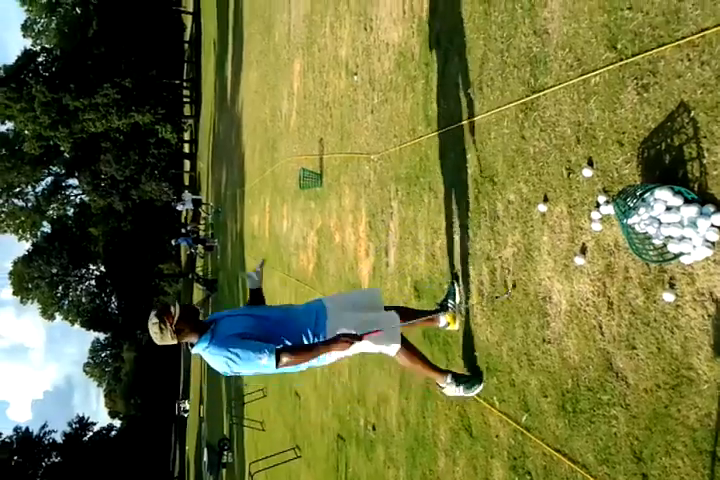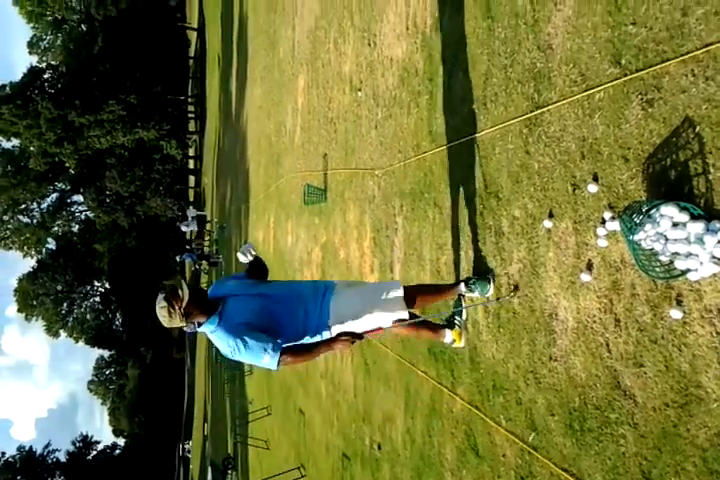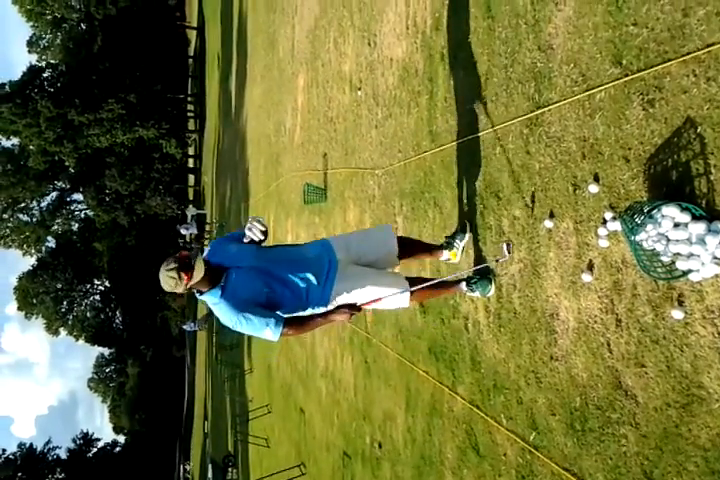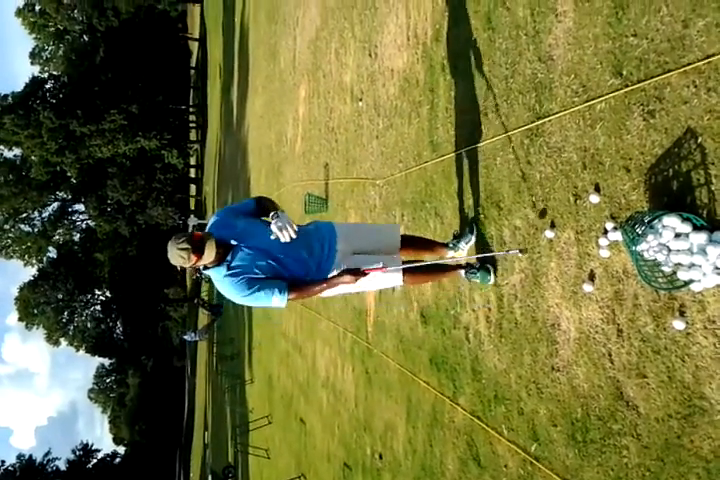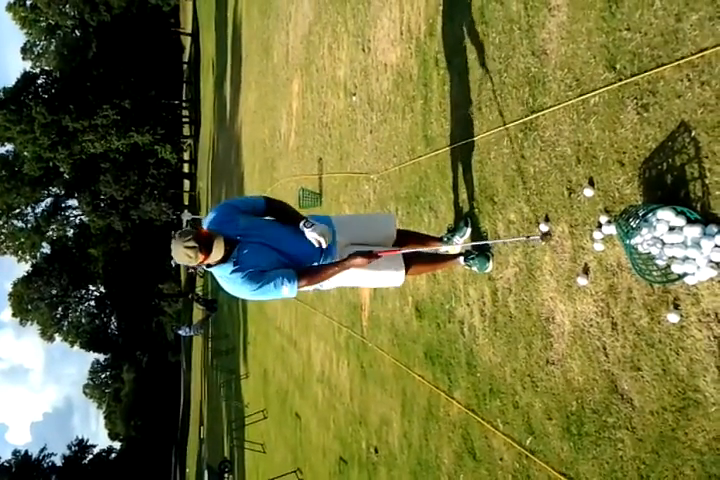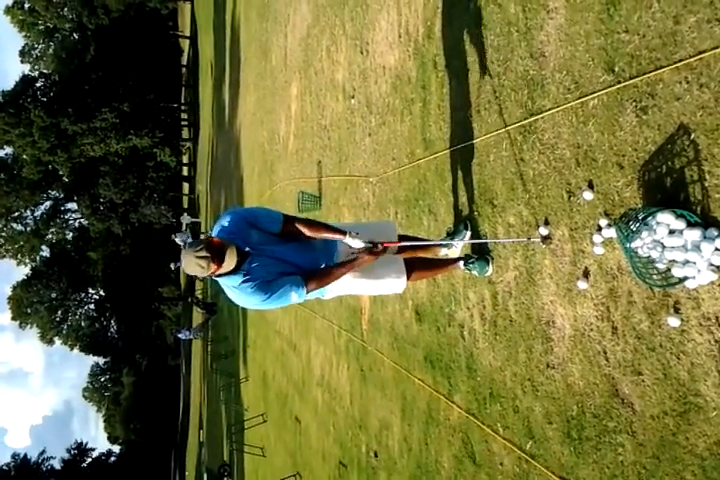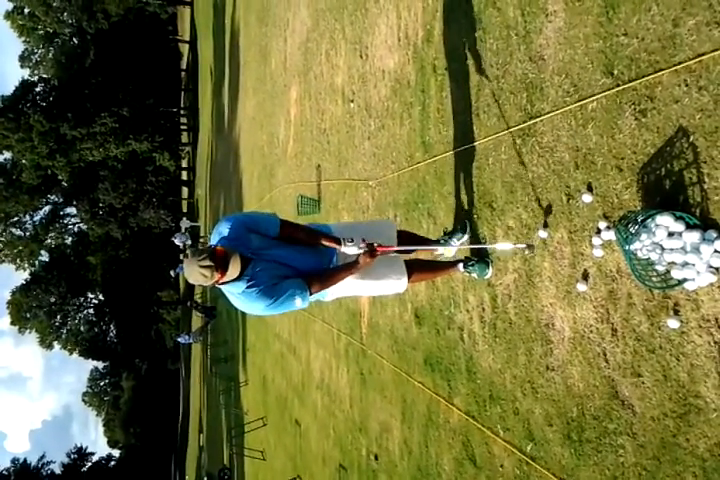
dt=0.5s
person 1, frame 1
left shoulder: (211, 322)
right shoulder: (224, 354)
right elbow: (283, 359)
left wrist: (254, 286)
right wrist: (331, 347)
left hip: (313, 311)
right hip: (320, 336)
left knee: (386, 312)
right knee: (392, 339)
left ankle: (439, 316)
right ankle: (446, 381)
person 1, frame 2
left shoulder: (217, 290)
right shoulder: (229, 338)
left elbow: (258, 277)
right elbow: (282, 358)
right wrist: (331, 345)
left hip: (324, 292)
right hip: (329, 318)
left knee: (395, 313)
right knee: (406, 296)
left ankle: (448, 333)
right ankle: (462, 287)
person 1, frame 3
left shoulder: (215, 250)
right shoulder: (229, 310)
left elbow: (249, 239)
right elbow: (282, 328)
left wrist: (251, 229)
right wrist: (330, 317)
left hip: (324, 252)
right hip: (331, 290)
left knee: (395, 242)
right knee: (408, 289)
left ankle: (445, 251)
right ankle: (464, 285)
person 1, frame 4
left shoulder: (220, 222)
right shoulder: (234, 284)
left elbow: (259, 202)
right elbow: (289, 293)
left wrist: (275, 214)
right wrist: (336, 282)
left hip: (326, 236)
right hip: (329, 272)
left knee: (399, 242)
right knee: (403, 273)
left ankle: (450, 249)
right ankle: (463, 271)
person 1, frame 5
left shoulder: (220, 216)
right shoulder: (241, 281)
left elbow: (269, 204)
right elbow: (301, 281)
left wrist: (303, 222)
right wrist: (350, 262)
left hip: (322, 230)
right hip: (328, 266)
left knee: (395, 236)
right knee: (403, 265)
left ankle: (445, 242)
right ankle: (460, 259)
person 1, frame 6
left shoulder: (230, 223)
right shoulder: (250, 293)
left elbow: (293, 224)
right elbow: (310, 285)
left wrist: (346, 236)
right wrist: (359, 262)
left hip: (329, 242)
right hip: (332, 274)
left knee: (394, 242)
right knee: (404, 271)
left ankle: (444, 248)
right ankle: (460, 263)
person 1, frame 7
left shoulder: (226, 229)
right shoulder: (255, 300)
left elbow: (290, 229)
right elbow: (312, 288)
left wrist: (340, 243)
right wrist: (358, 264)
left hip: (326, 237)
right hip: (332, 278)
left knee: (393, 235)
right knee: (405, 272)
left ankle: (444, 246)
right ankle: (461, 266)
